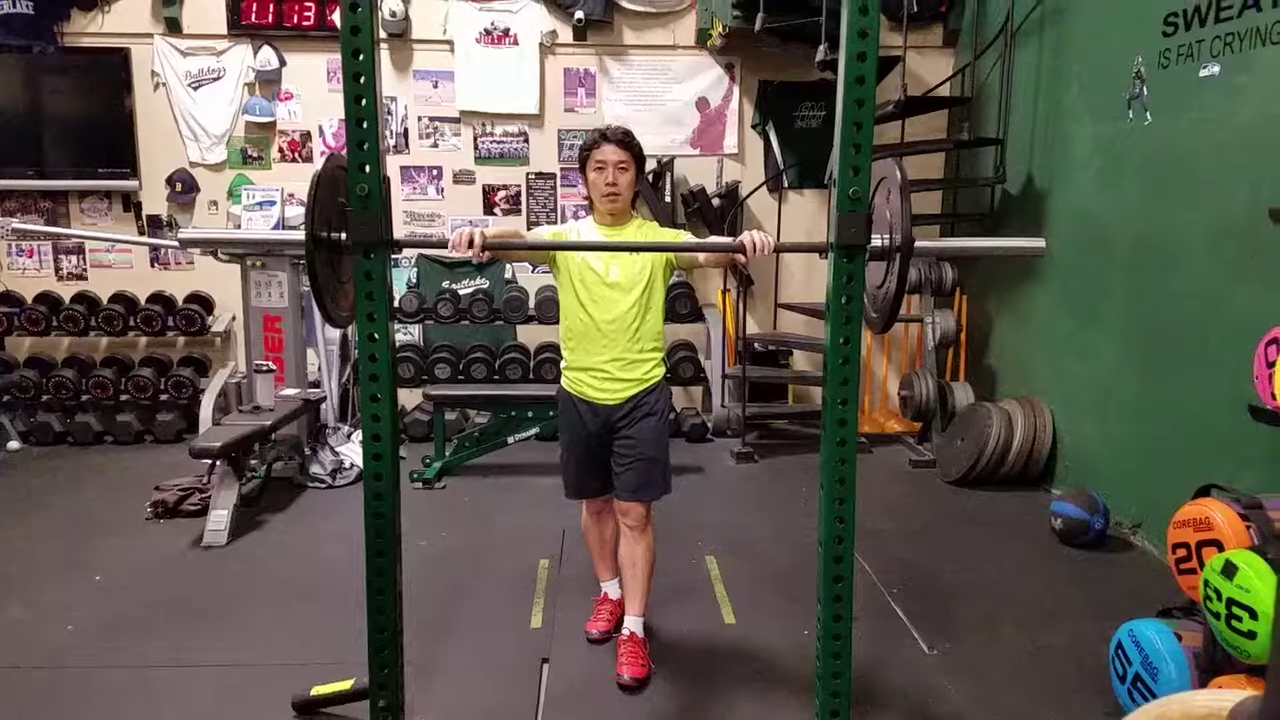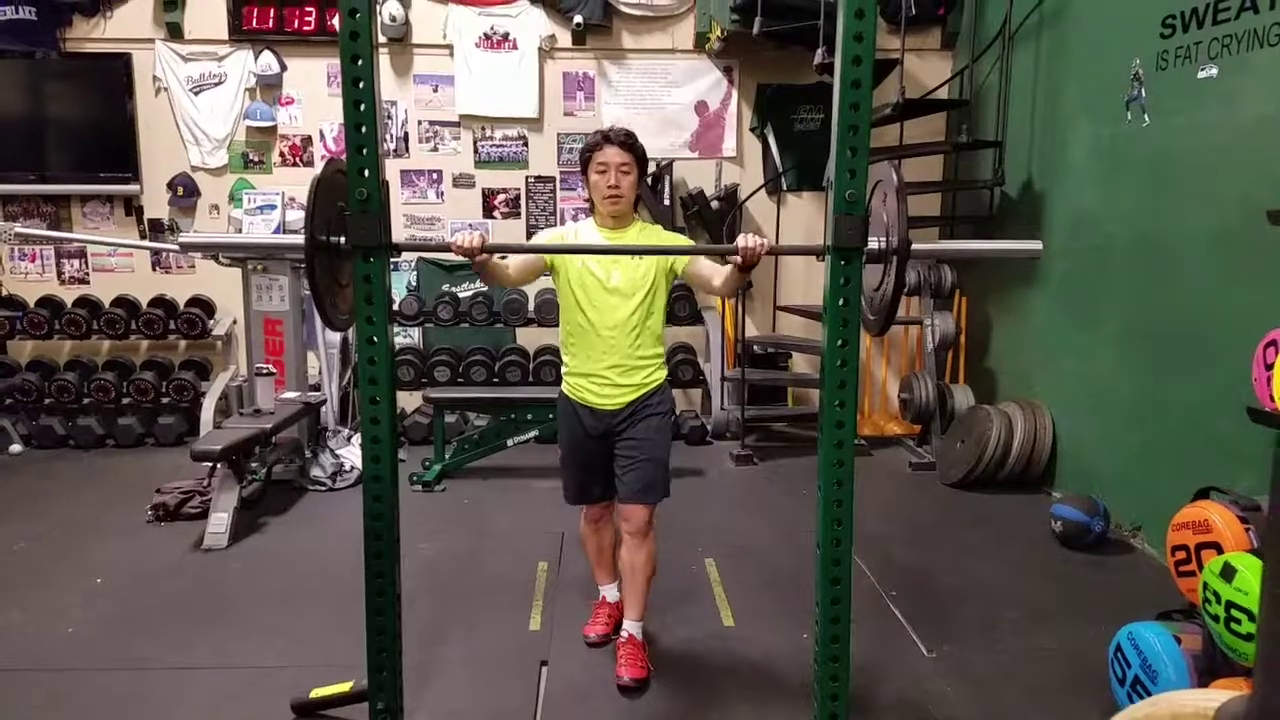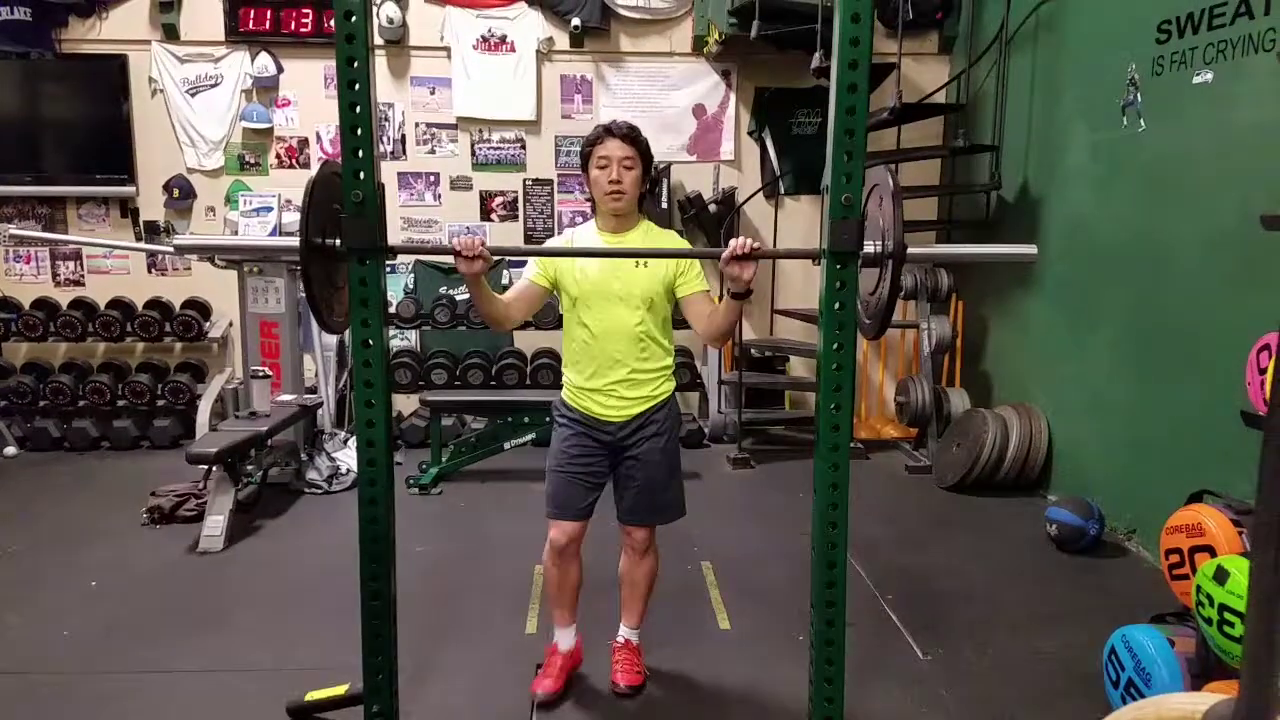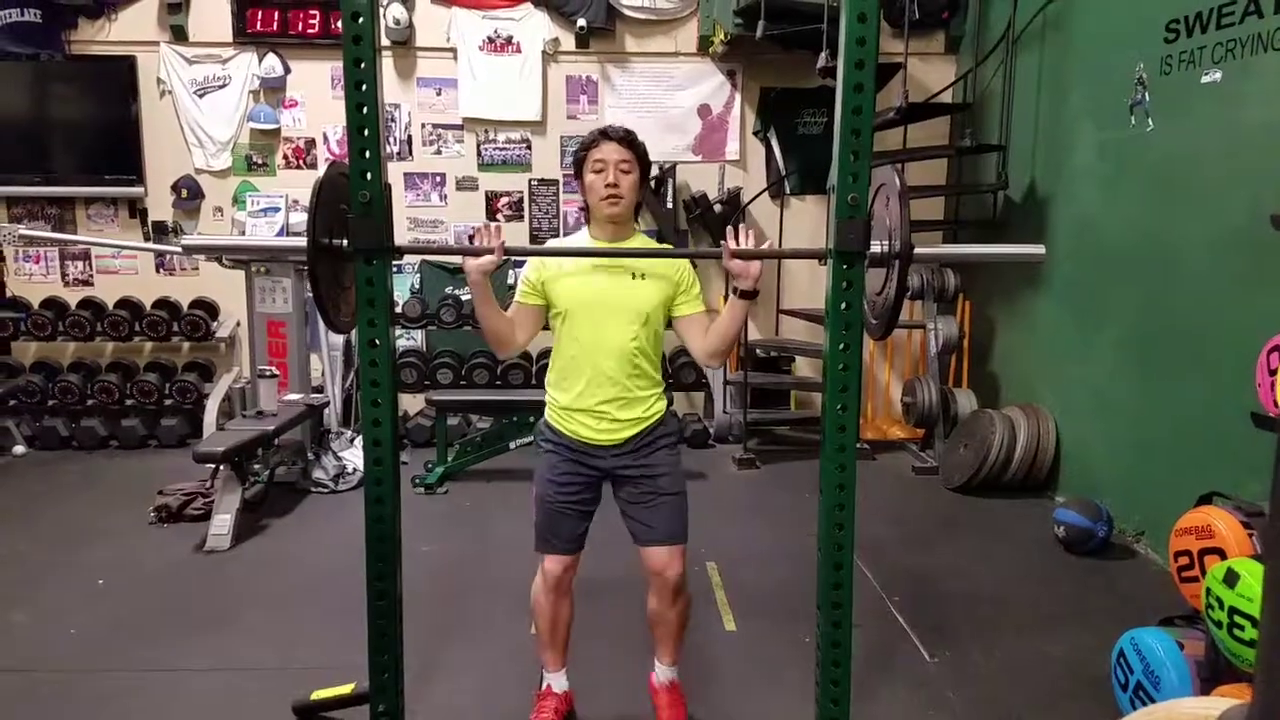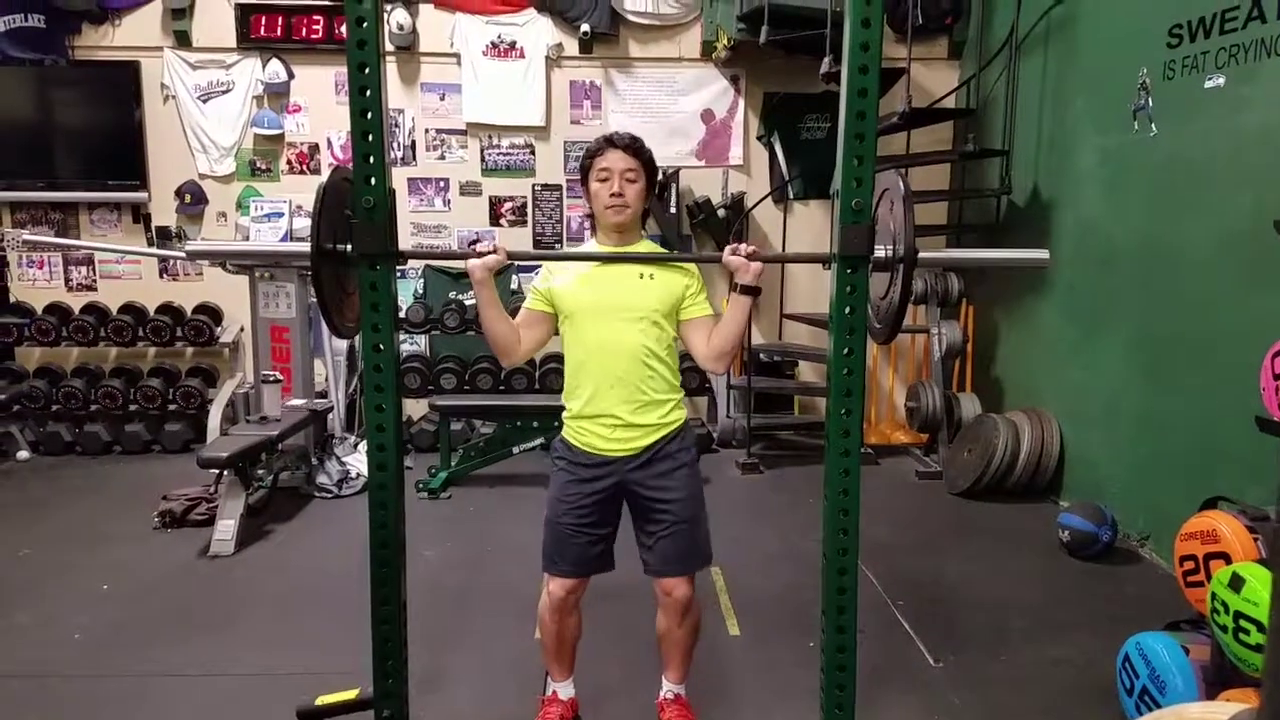
dt=0.4s
person 1, frame 1
left shoulder: (660, 238)
right shoulder: (564, 236)
left elbow: (708, 253)
right elbow: (515, 241)
left wrist: (742, 244)
right wrist: (482, 238)
left hip: (641, 395)
right hip: (581, 395)
left knee: (634, 513)
right knee: (596, 504)
left ankle: (634, 628)
right ankle: (610, 593)
person 1, frame 2
left shoulder: (663, 243)
right shoulder: (562, 240)
left elbow: (718, 282)
right elbow: (508, 273)
left wrist: (743, 263)
right wrist: (479, 257)
left hip: (644, 401)
right hip: (581, 401)
left knee: (636, 518)
right knee: (594, 512)
left ankle: (633, 632)
right ankle: (608, 597)
person 1, frame 3
left shoulder: (671, 249)
right shoulder: (562, 249)
left elbow: (713, 333)
right elbow: (506, 317)
left wrist: (738, 288)
right wrist: (475, 279)
left hip: (650, 416)
right hip: (579, 414)
left knee: (639, 538)
right knee: (561, 537)
left ankle: (628, 639)
right ankle: (564, 644)
person 1, frame 4
left shoulder: (670, 264)
right shoulder: (550, 259)
left elbow: (710, 353)
right elbow: (506, 344)
left wrist: (742, 290)
right wrist: (479, 282)
left hip: (646, 436)
right hip: (567, 438)
left knee: (668, 570)
right knee: (554, 570)
person 1, frame 5
left shoulder: (680, 272)
right shoulder: (558, 271)
left elbow: (716, 359)
right elbow: (511, 352)
left wrist: (745, 287)
right wrist: (483, 283)
left hip: (664, 451)
right hip: (582, 452)
left knee: (678, 592)
right knee: (560, 591)
